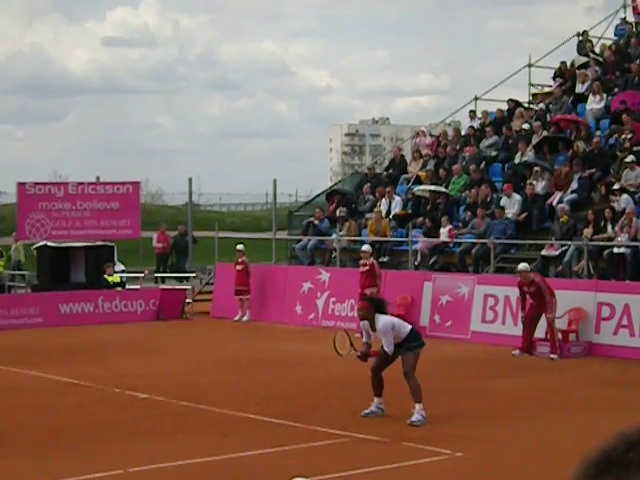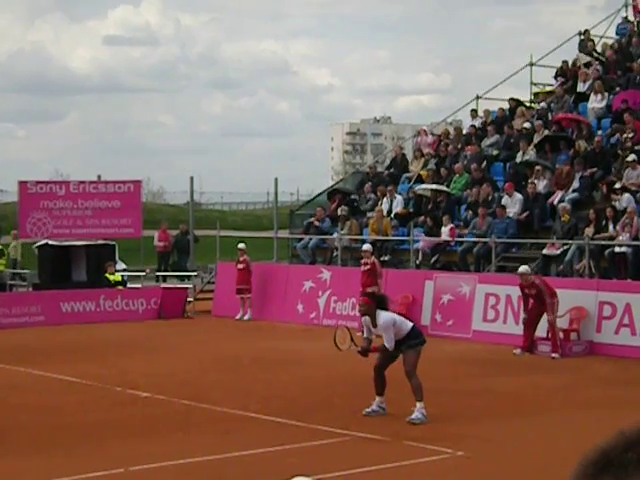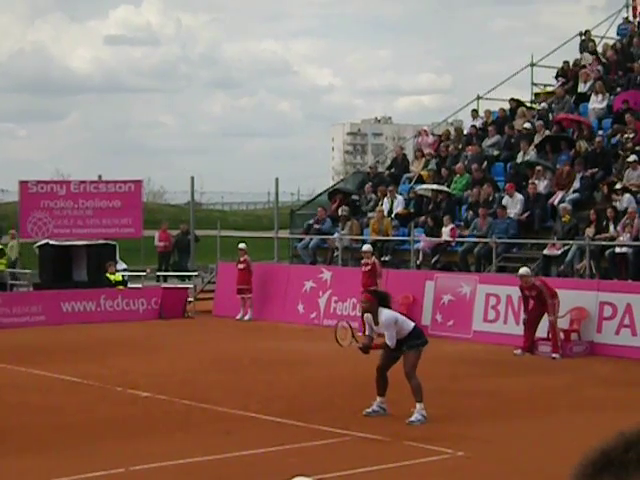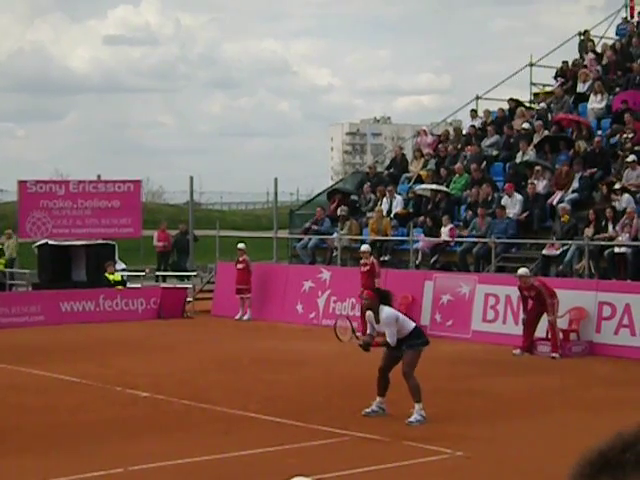
dt=0.1s
person 1, frame 1
left shoulder: (383, 323)
right shoulder: (364, 323)
left elbow: (388, 350)
right elbow: (367, 341)
left wrist: (369, 354)
right wrist: (364, 352)
left hip: (410, 340)
right hip: (394, 341)
left knee: (408, 373)
right knee: (375, 369)
left ankle: (419, 412)
right ankle: (378, 405)
person 1, frame 2
left shoulder: (384, 320)
right shoulder: (365, 319)
left elbow: (389, 346)
right elbow: (367, 336)
left wrist: (370, 349)
right wrist: (365, 347)
left hip: (411, 338)
right hip: (395, 339)
left knee: (409, 372)
right knee: (378, 368)
left ankle: (420, 410)
right ankle: (379, 404)
person 1, frame 3
left shoulder: (386, 317)
right shoulder: (367, 316)
left elbow: (390, 344)
right elbow: (369, 334)
left wrist: (371, 346)
right wrist: (366, 344)
left hip: (413, 338)
right hip: (397, 339)
left knee: (409, 372)
right knee: (380, 369)
left ankle: (420, 411)
right ankle: (380, 405)
person 1, frame 4
left shoulder: (387, 314)
right shoulder: (369, 314)
left elbow: (391, 342)
right elbow: (371, 333)
left wrist: (372, 343)
right wrist: (366, 341)
left hip: (413, 338)
right hip: (397, 339)
left knee: (407, 372)
right knee: (383, 369)
left ankle: (419, 411)
right ankle: (379, 405)
